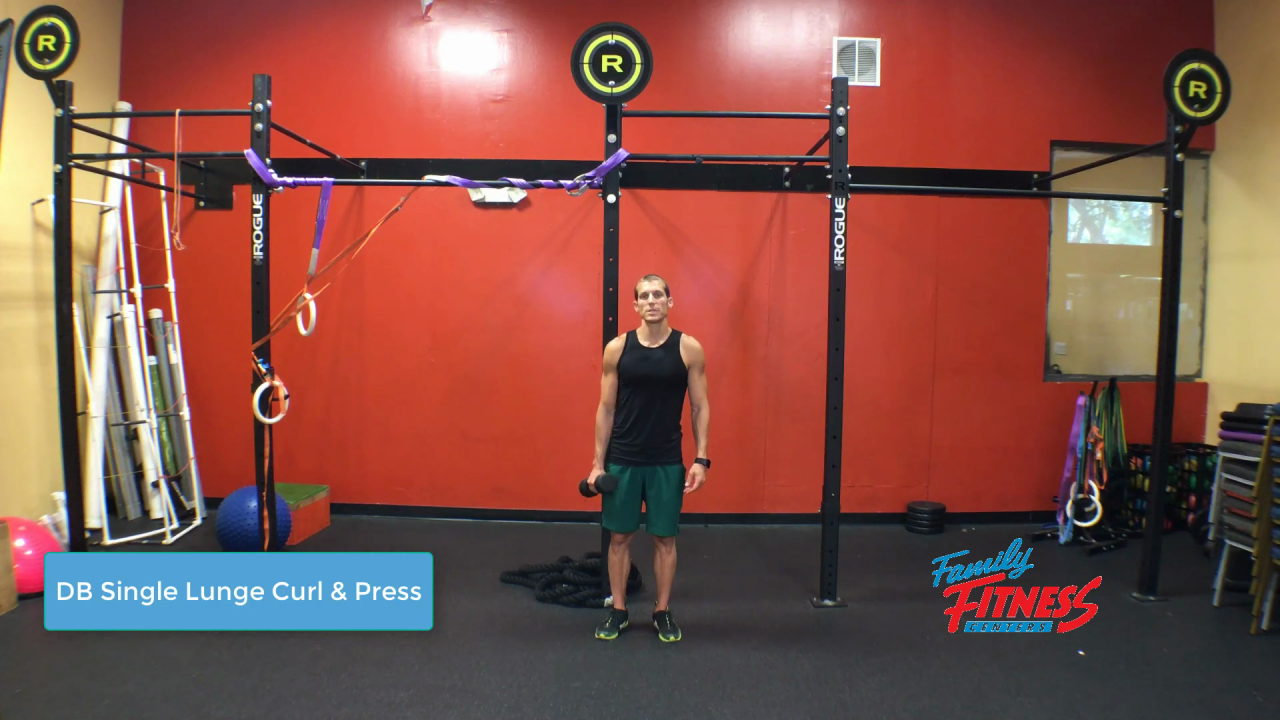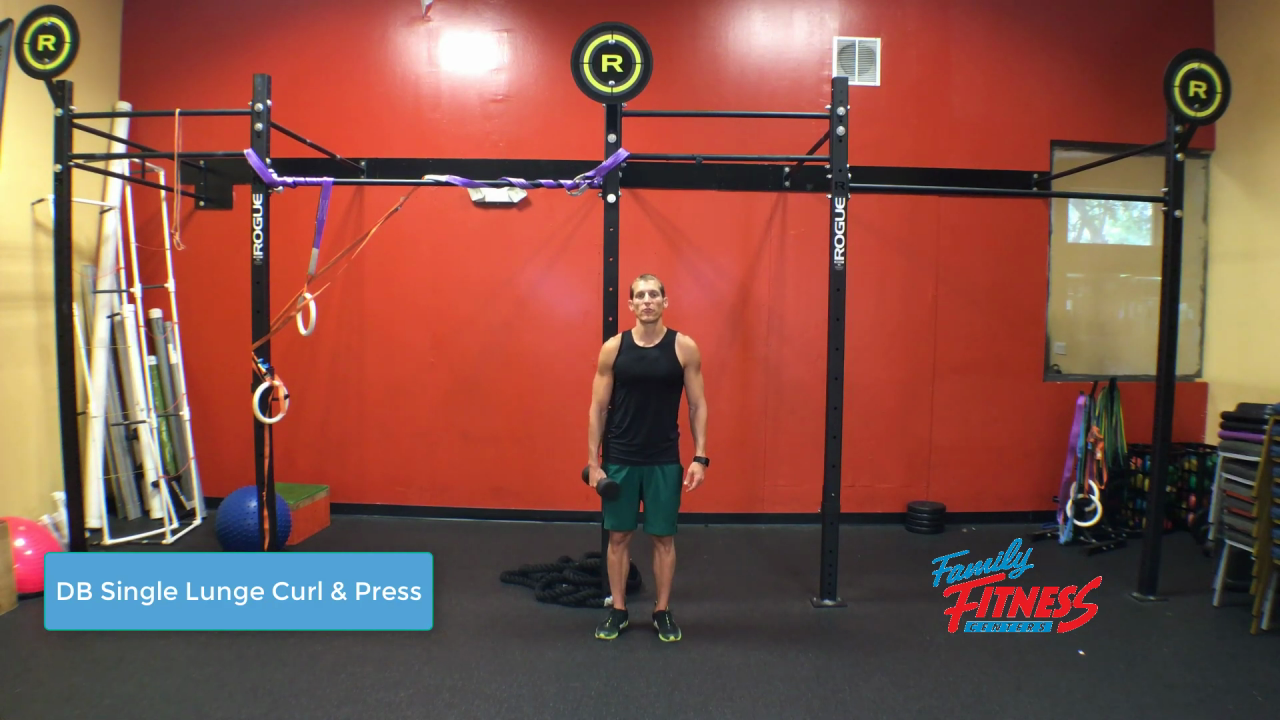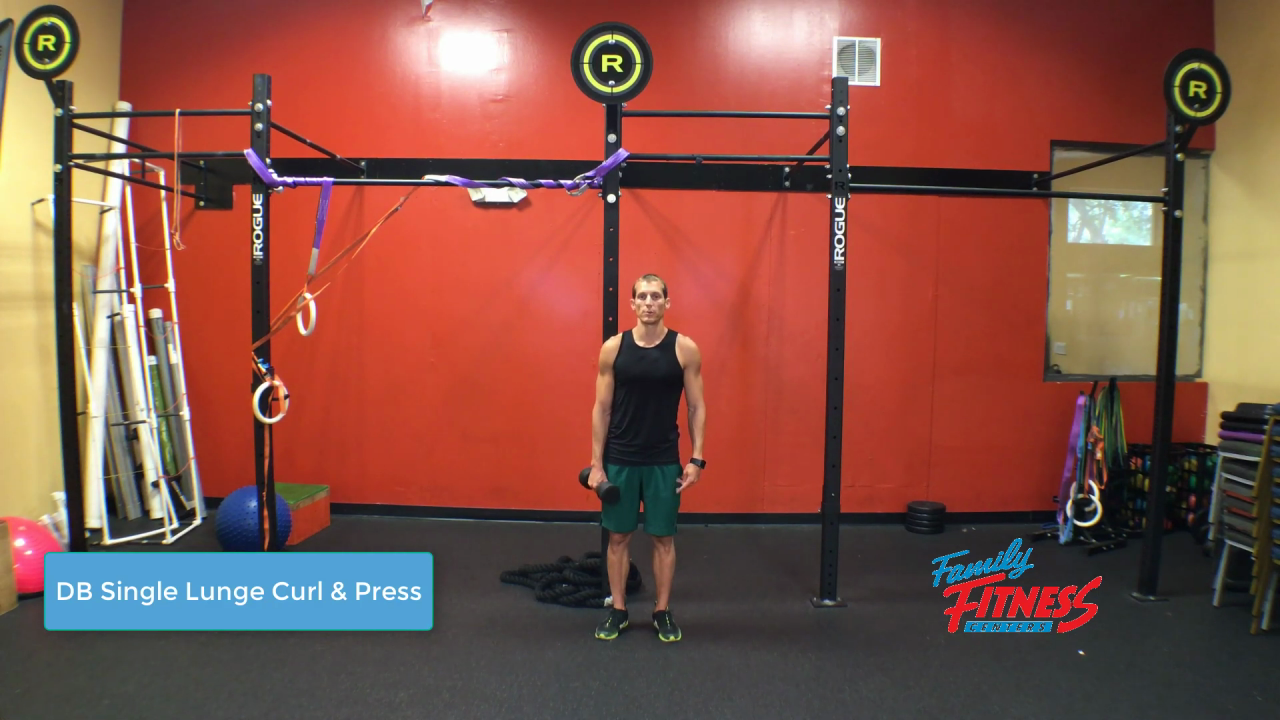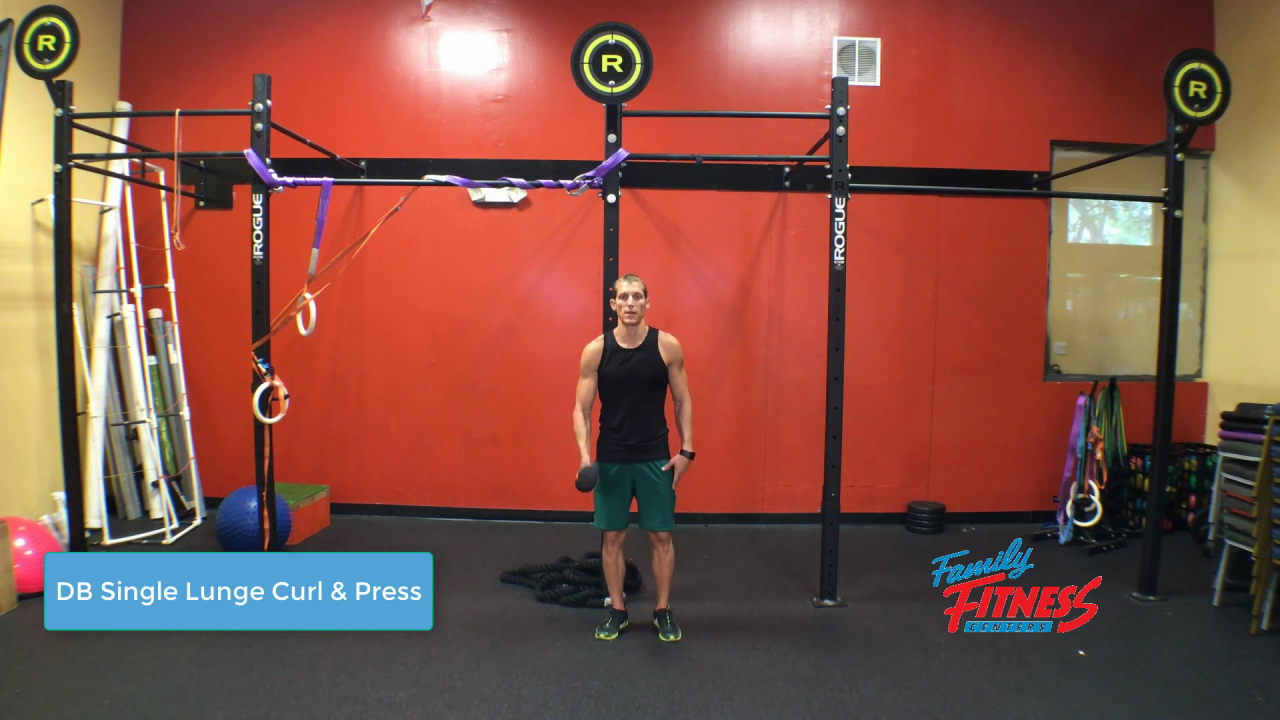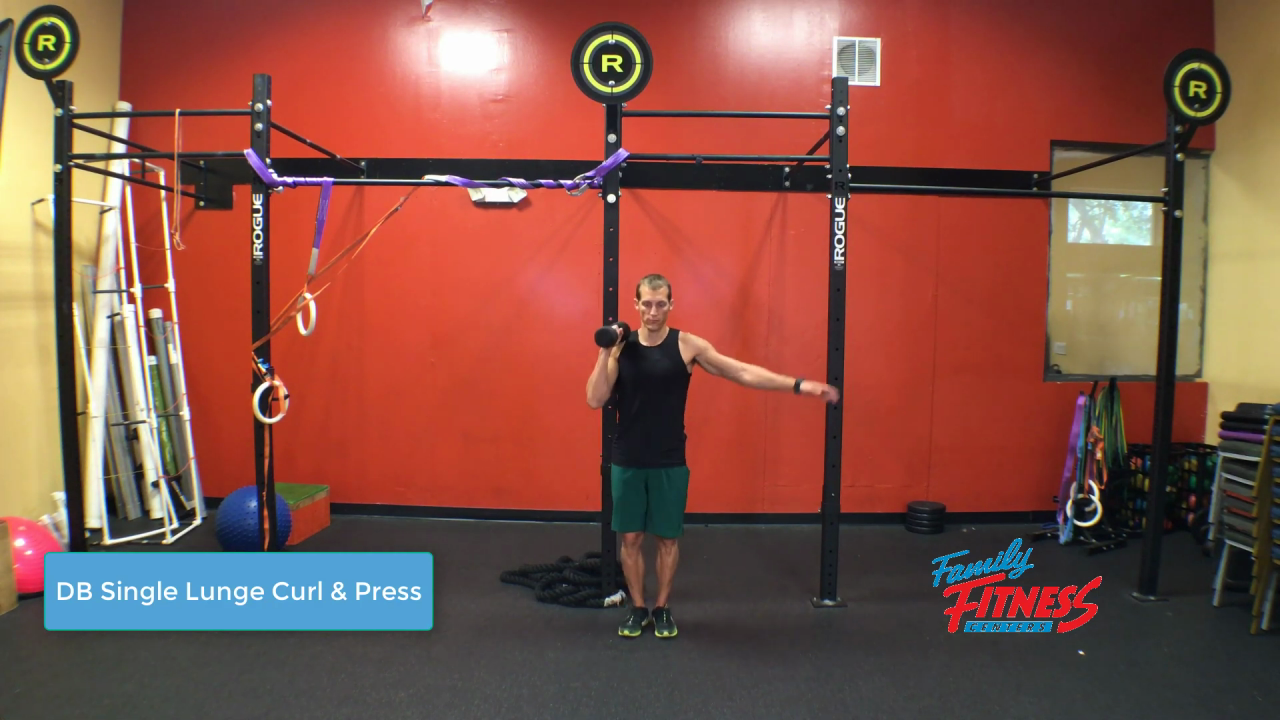
dt=1s
person 1, frame 1
left shoulder: (689, 348)
right shoulder: (617, 348)
left elbow: (700, 407)
right elbow: (606, 408)
left wrist: (701, 458)
right wrist: (598, 463)
left hip: (668, 461)
right hip: (622, 460)
left knee: (665, 538)
right knee: (619, 536)
left ankle: (663, 612)
right ankle: (618, 611)
person 1, frame 2
left shoulder: (684, 347)
right shoulder: (613, 348)
left elbow: (698, 405)
right elbow: (598, 408)
left wrist: (700, 457)
right wrist: (593, 461)
left hip: (665, 460)
right hip: (619, 459)
left knee: (663, 537)
right knee: (618, 536)
left ankle: (662, 612)
right ankle: (618, 611)
person 1, frame 3
left shoulder: (685, 348)
right shoulder: (613, 347)
left elbow: (696, 407)
right elbow: (602, 408)
left wrist: (697, 459)
right wrist: (596, 463)
left hip: (664, 461)
right hip: (619, 459)
left knee: (663, 538)
right knee: (618, 536)
left ankle: (662, 612)
right ankle: (618, 610)
person 1, frame 4
left shoulder: (667, 345)
right shoulder: (596, 350)
left elbow: (683, 400)
right elbow: (581, 408)
left wrist: (686, 450)
right wrist: (584, 455)
left hip: (656, 458)
right hip: (611, 459)
left knee: (661, 536)
right knee: (612, 536)
left ankle: (663, 610)
right ankle: (618, 610)
person 1, frame 5
left shoulder: (687, 345)
right shoulder: (620, 347)
left elbow: (743, 373)
right elbow: (595, 400)
left wrist: (799, 385)
right wrist: (605, 353)
left hip: (669, 462)
right hip: (626, 461)
left knee: (667, 538)
right knee: (630, 537)
left ankle: (662, 607)
right ankle: (637, 607)
